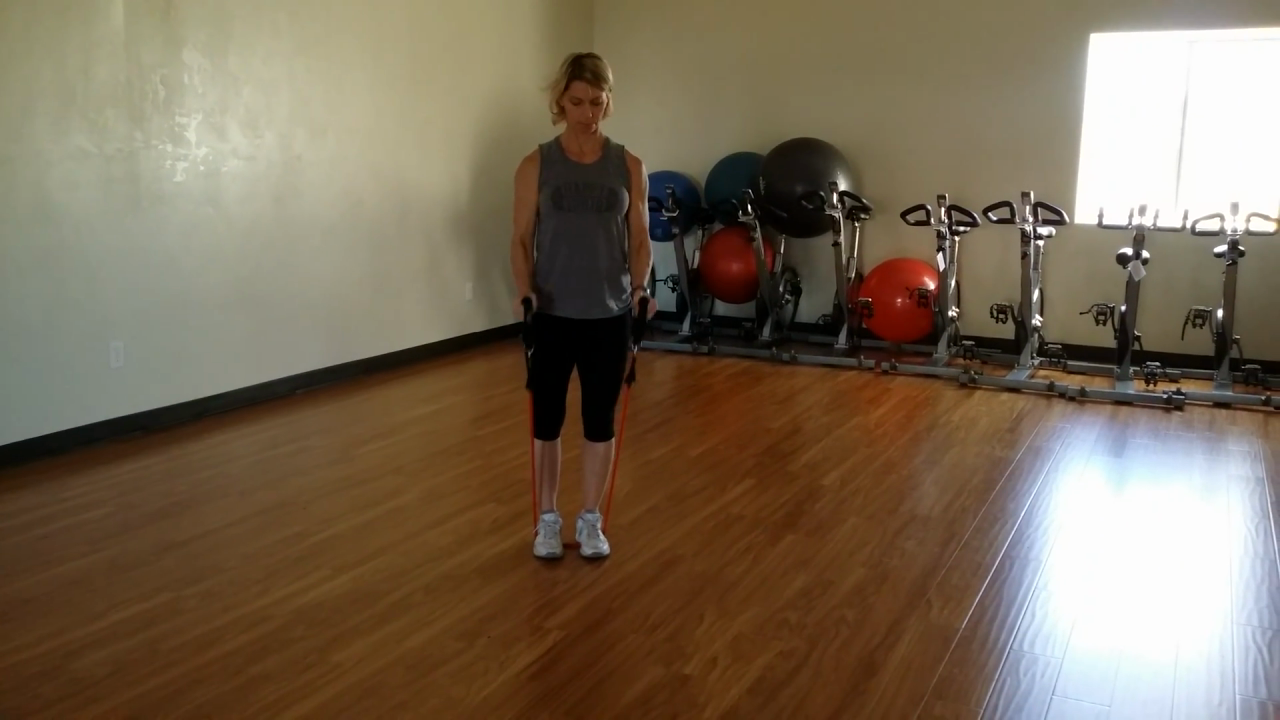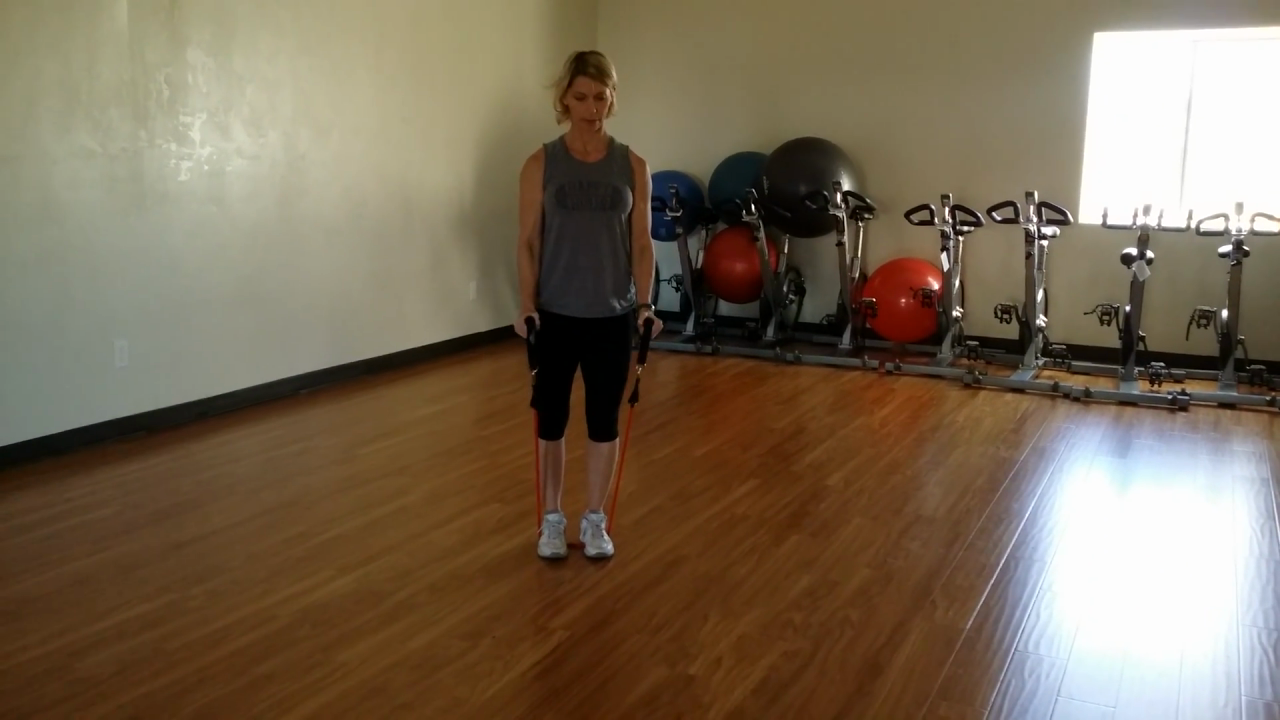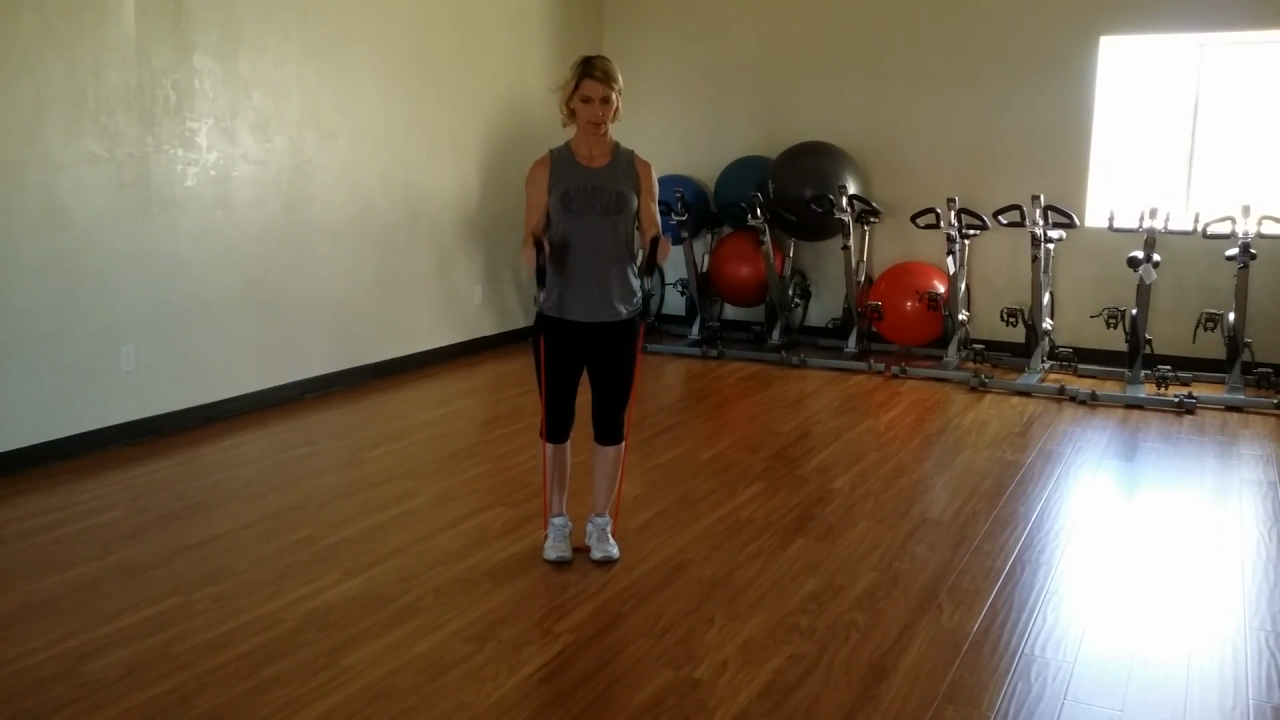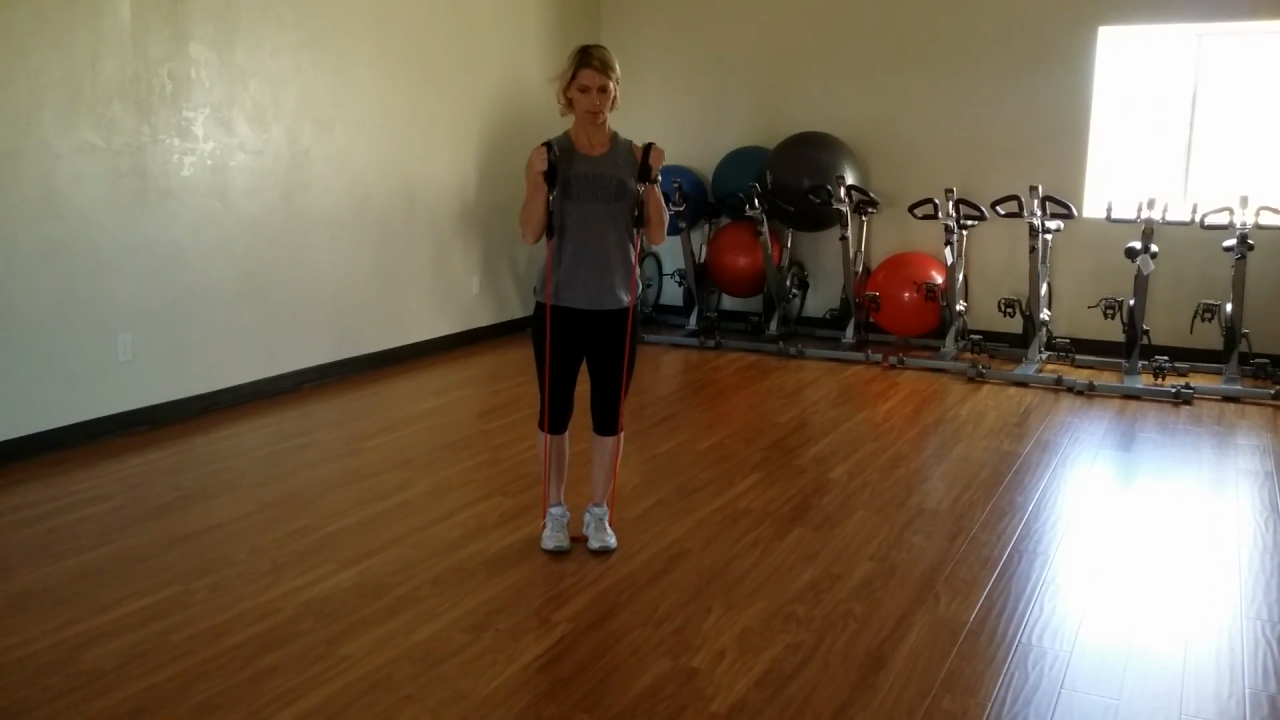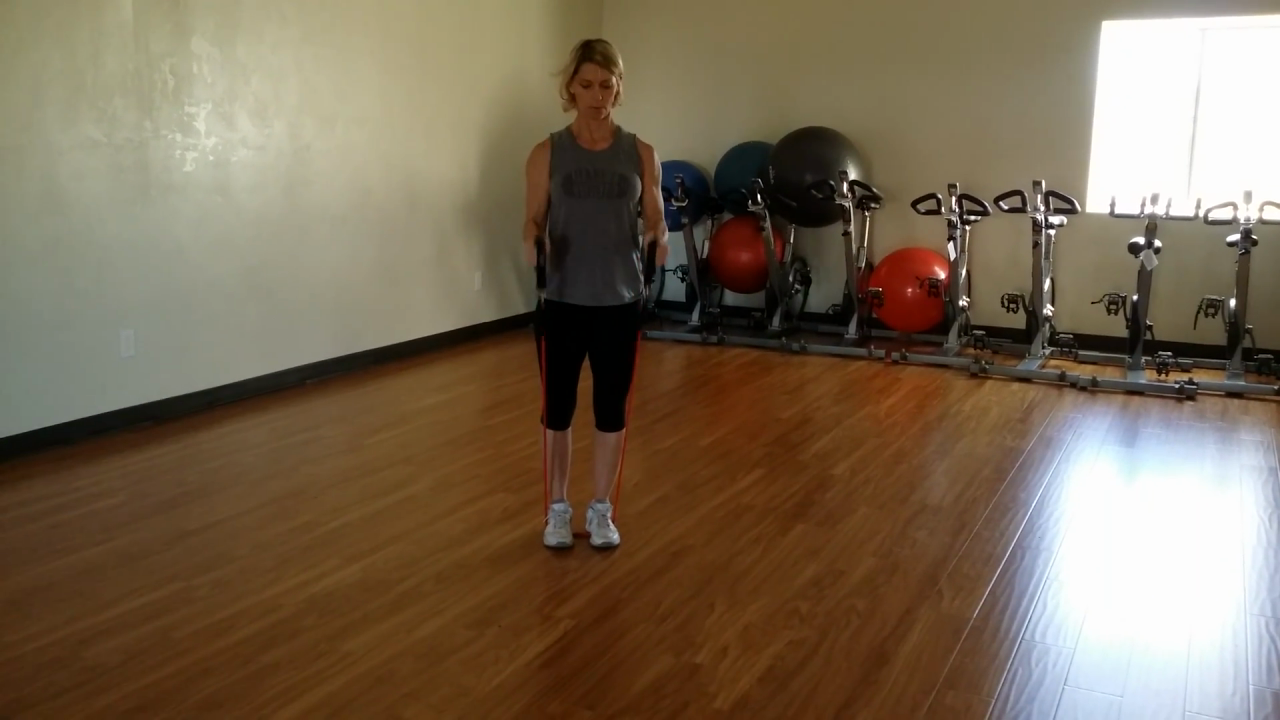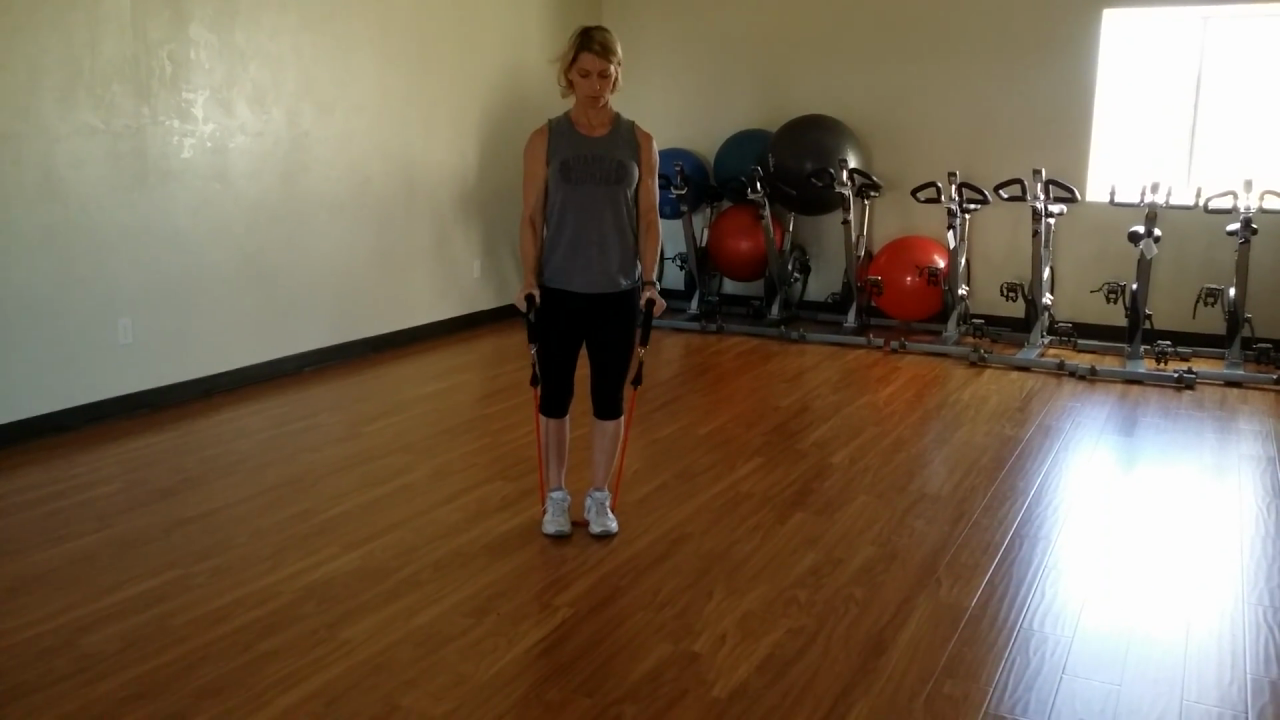
dt=0.4s
person 1, frame 1
left shoulder: (629, 165)
right shoulder: (536, 164)
left elbow: (640, 239)
right elbow: (521, 238)
left wrist: (639, 285)
right wrist: (523, 288)
left hip: (609, 316)
right hip: (550, 316)
left knee: (600, 420)
right knee: (546, 419)
left ankle: (590, 520)
right ankle: (547, 518)
person 1, frame 2
left shoulder: (633, 165)
right shoulder: (541, 163)
left elbow: (641, 243)
right elbow: (528, 241)
left wrist: (644, 303)
right wrist: (526, 304)
left hip: (612, 316)
right hip: (554, 315)
left knee: (604, 420)
right knee: (550, 419)
left ankle: (595, 520)
right ankle: (552, 519)
person 1, frame 3
left shoulder: (638, 169)
right shoulder: (546, 168)
left elbow: (651, 238)
right elbow: (532, 236)
left wrist: (656, 247)
right wrist: (533, 247)
left hip: (618, 319)
right hip: (559, 317)
left knee: (610, 424)
right knee: (556, 423)
left ankle: (600, 523)
right ankle: (557, 522)
person 1, frame 4
left shoulder: (635, 155)
right shoulder: (549, 153)
left elbow: (655, 234)
right elbow: (530, 233)
left wrist: (652, 181)
right wrist: (538, 180)
left hip: (617, 306)
right hip: (559, 305)
left knee: (608, 413)
right knee: (555, 412)
left ankle: (598, 513)
right ankle: (555, 512)
person 1, frame 5
left shoulder: (640, 153)
right shoulder: (548, 152)
left elbow: (655, 225)
right elbow: (531, 225)
left wrist: (658, 238)
right wrist: (534, 244)
left hip: (621, 303)
right hip: (562, 302)
left knee: (611, 409)
right knee: (558, 409)
left ankle: (601, 510)
right ankle: (558, 508)
person 1, frame 6
left shoulder: (639, 140)
right shoulder: (545, 139)
left elbow: (648, 219)
right elbow: (531, 217)
left wrist: (649, 279)
right wrist: (529, 278)
left hip: (618, 294)
right hip: (558, 292)
left knee: (609, 397)
right knee: (554, 396)
left ankle: (599, 498)
right ankle: (556, 496)
